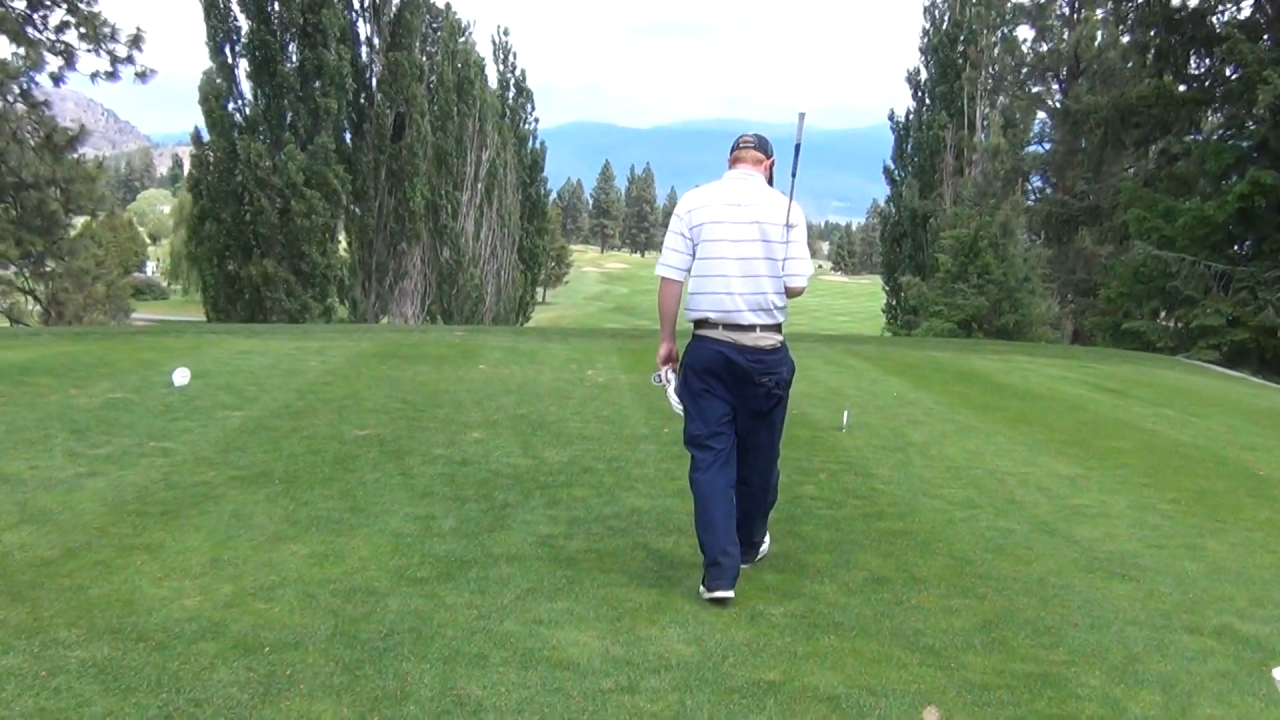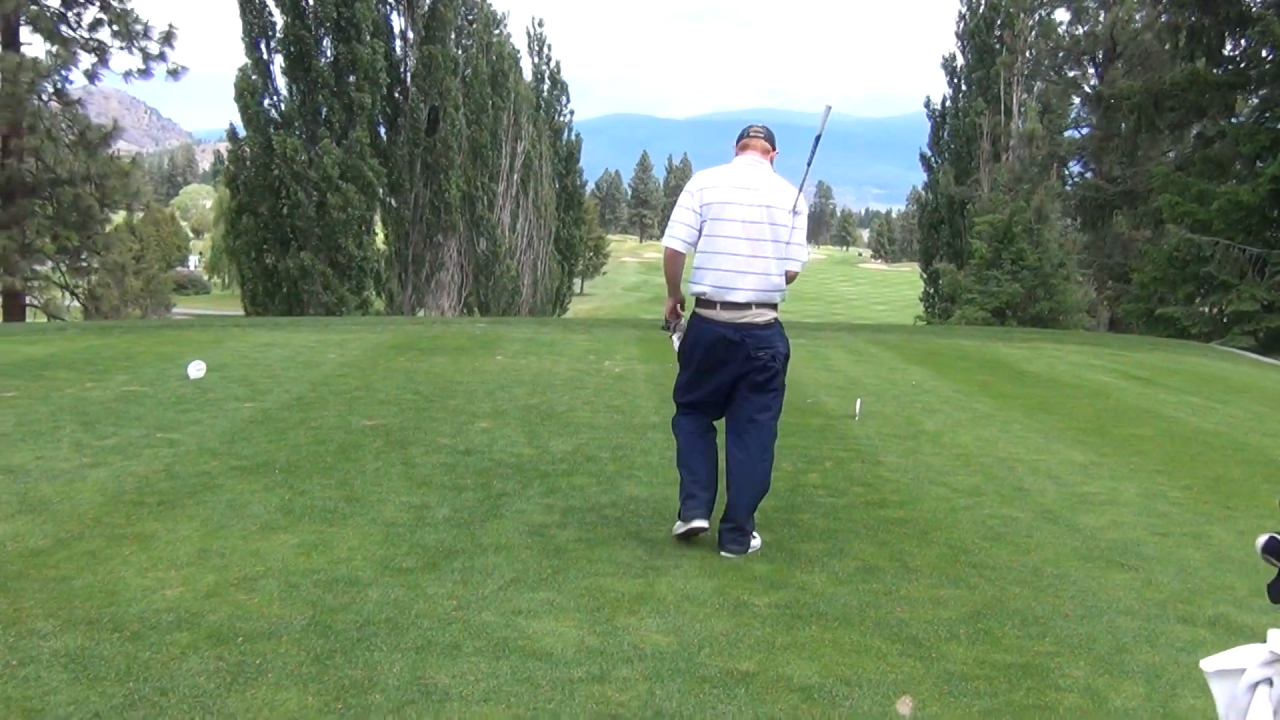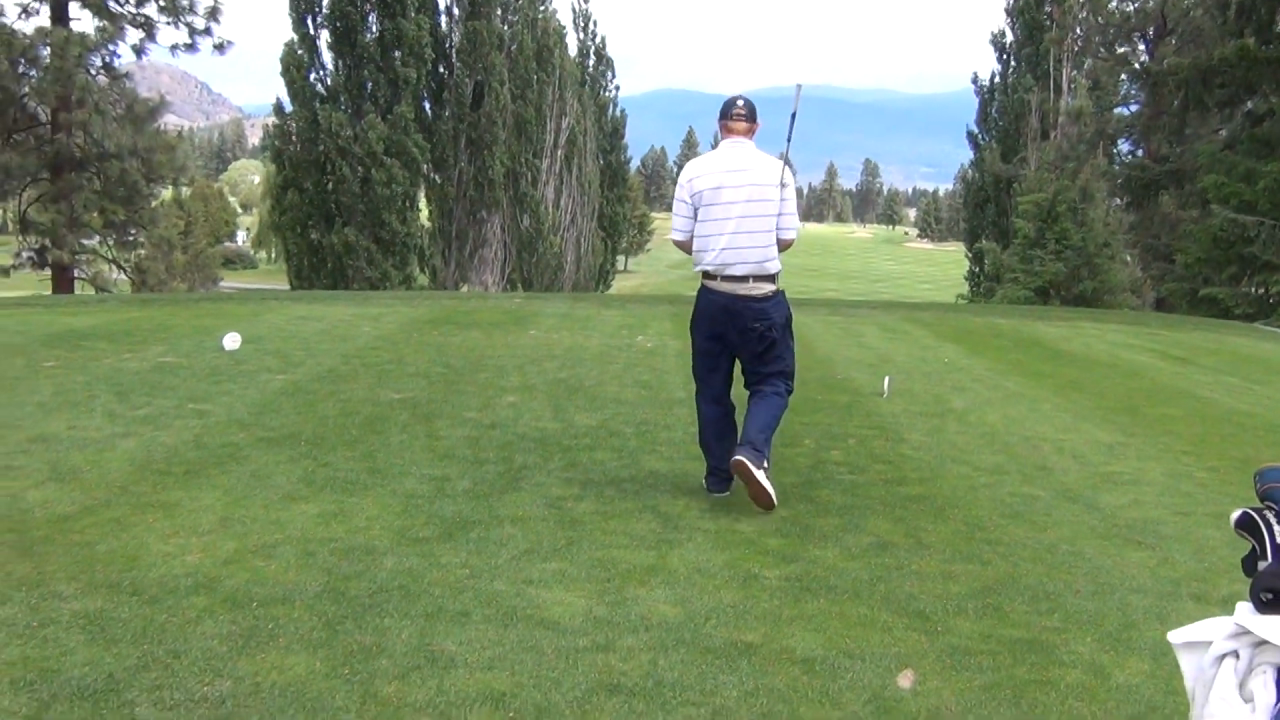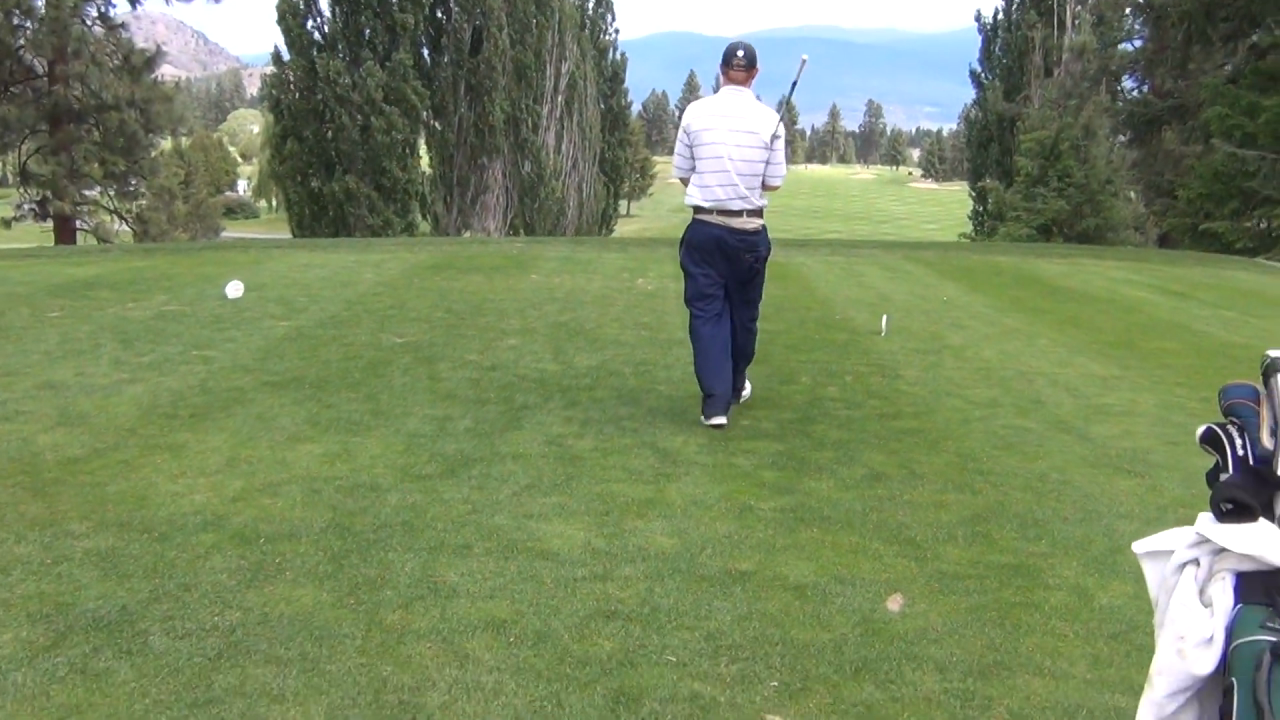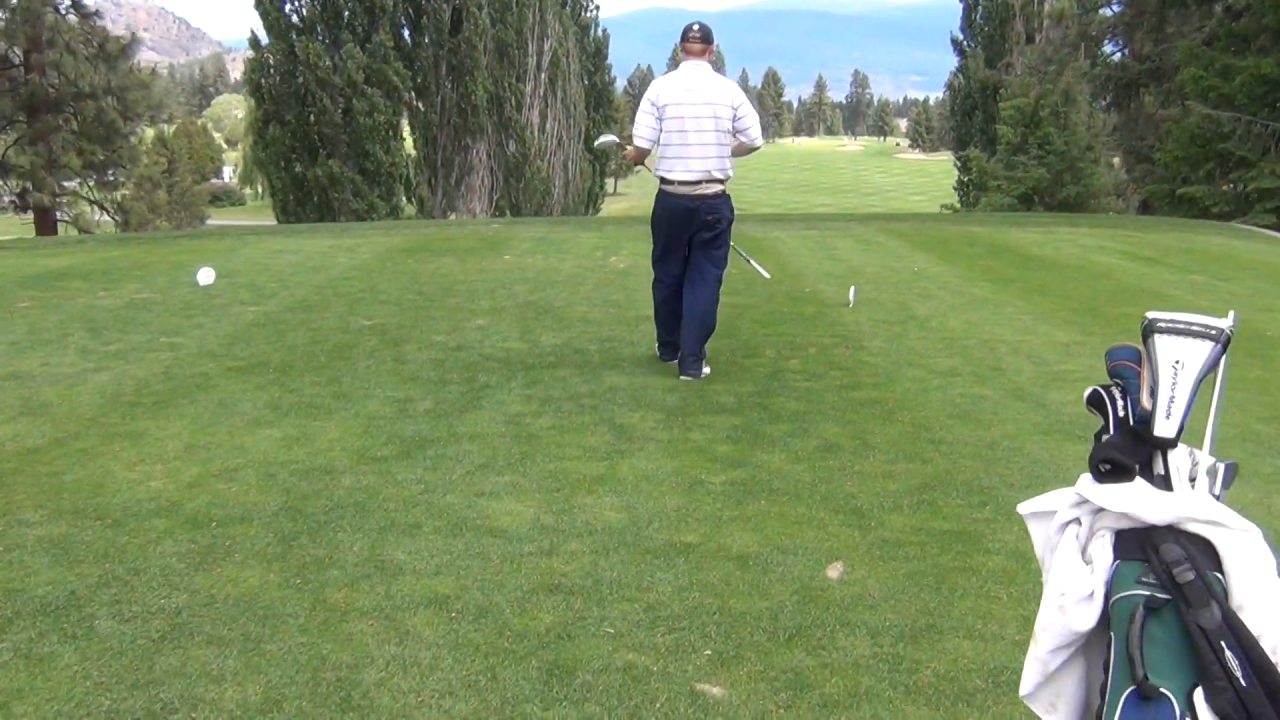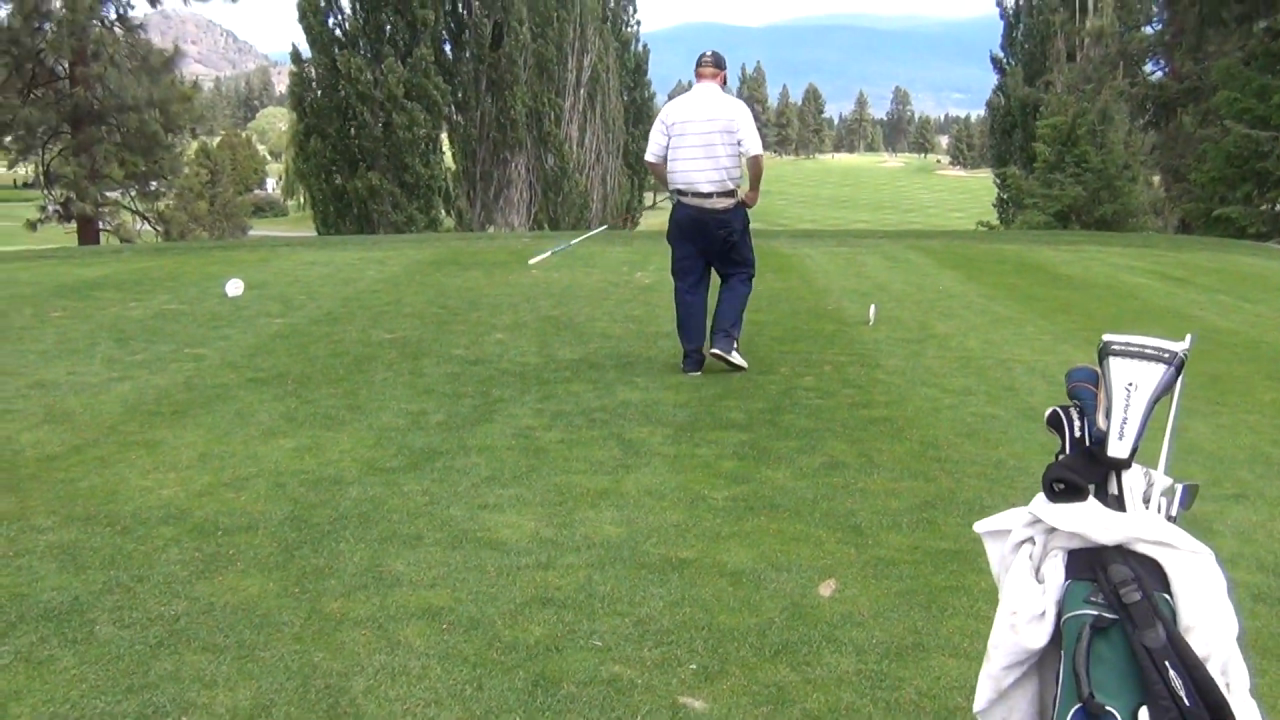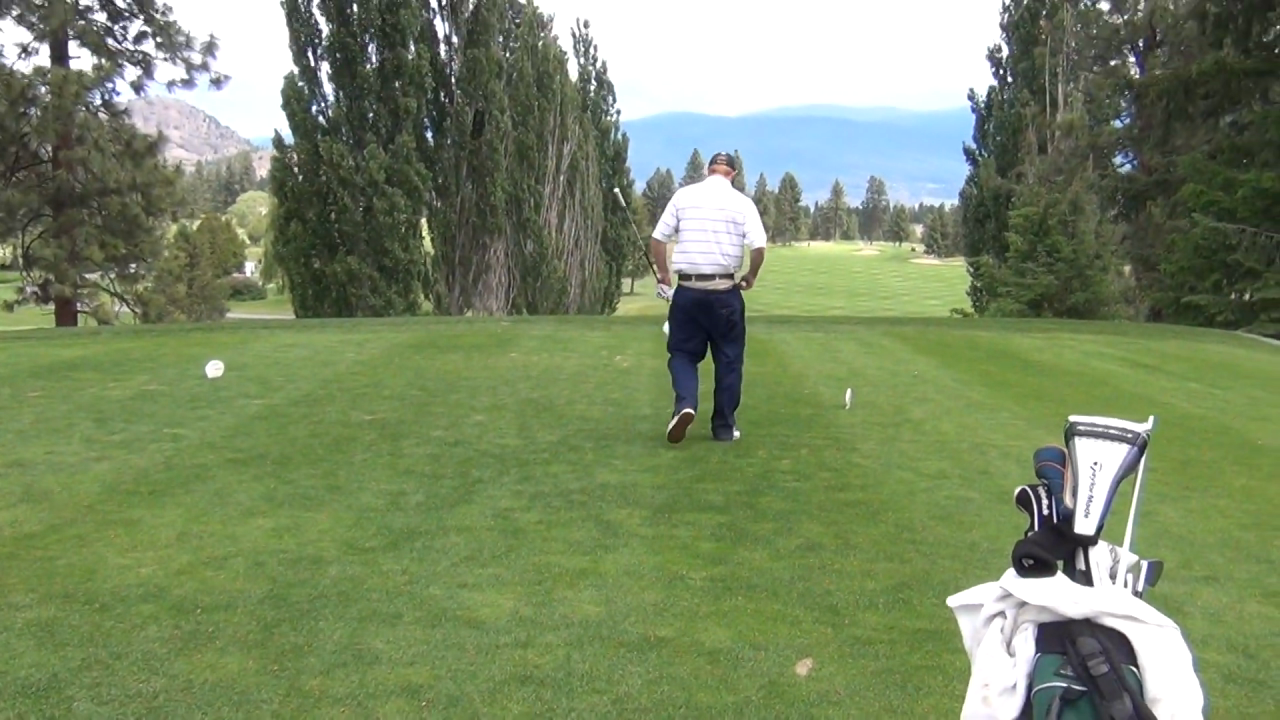
dt=0.5s
person 1, frame 1
left shoulder: (693, 202)
right shoulder: (786, 208)
left elbow: (670, 277)
right elbow: (796, 286)
left wrist: (666, 340)
left hip: (708, 348)
right hip: (765, 349)
left knee: (711, 458)
right knee: (759, 454)
left ankle: (719, 573)
right ankle: (748, 544)
person 1, frame 2
left shoulder: (703, 182)
right shoulder: (790, 196)
left elbow: (674, 248)
right elbow: (792, 271)
left wrist: (673, 296)
left hip: (708, 322)
right hip: (762, 329)
left knee: (693, 413)
right knee: (754, 430)
left ankle: (695, 510)
right ankle: (737, 533)
person 1, frame 3
left shoulder: (695, 170)
right shoulder: (777, 170)
left elbow: (681, 239)
right elbow: (786, 239)
left hip: (714, 296)
right hip: (763, 296)
left knee: (712, 388)
right knee: (772, 383)
left ankle: (717, 475)
right ankle: (751, 452)
person 1, frame 4
left shoulder: (696, 112)
right shoulder: (769, 119)
left elbow: (682, 174)
right elbow: (774, 183)
left hip: (704, 229)
right hip: (749, 231)
left knee: (707, 316)
right knee: (744, 315)
left ankle: (715, 403)
right ankle: (733, 387)
person 1, frame 5
left shoulder: (660, 87)
right shoulder: (729, 90)
left elbow: (642, 146)
right elbow: (754, 141)
left wrist: (632, 156)
left hip: (671, 197)
right hip: (713, 198)
left knee: (666, 275)
right knee: (704, 278)
left ankle: (669, 347)
right ankle: (692, 360)
person 1, frame 6
left shoulder: (671, 108)
right shoulder: (735, 107)
left elbow: (653, 159)
right elbow: (755, 155)
right wrist: (754, 191)
left hip: (685, 210)
right hip: (725, 209)
left knee: (688, 284)
right knee: (739, 274)
left ankle: (692, 358)
right ankle: (724, 340)
person 1, frame 7
left shoulder: (684, 195)
right shoulder: (742, 202)
left elbow: (659, 238)
right elbow: (758, 246)
left wrist: (663, 273)
right wrist: (751, 275)
left hip: (687, 290)
right hip: (725, 292)
left knee: (683, 354)
right knee: (728, 360)
left ankle: (684, 405)
right ankle: (724, 427)
